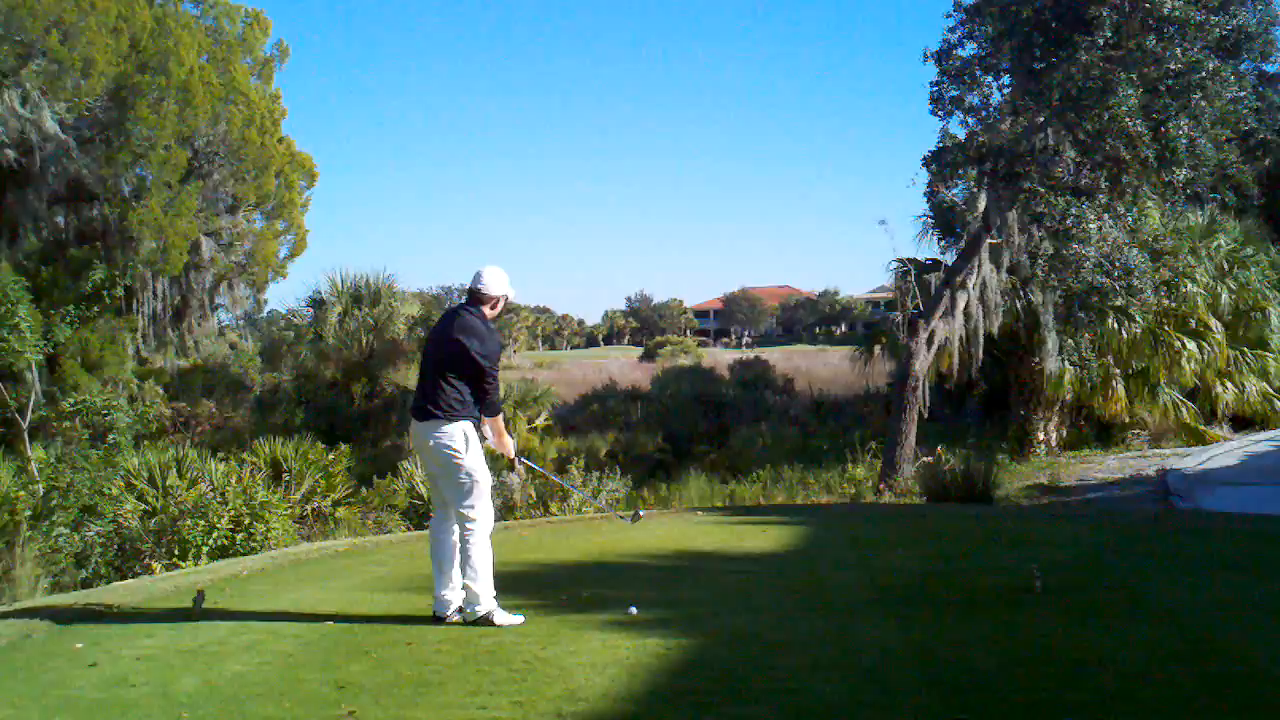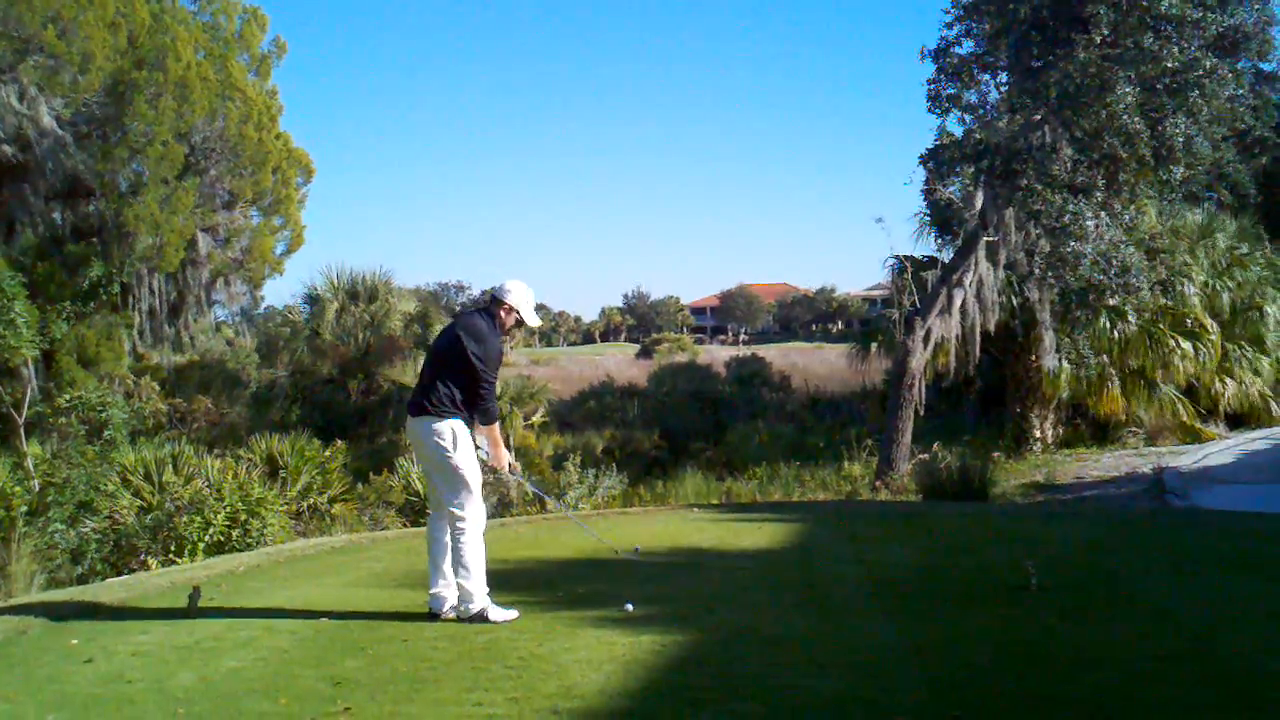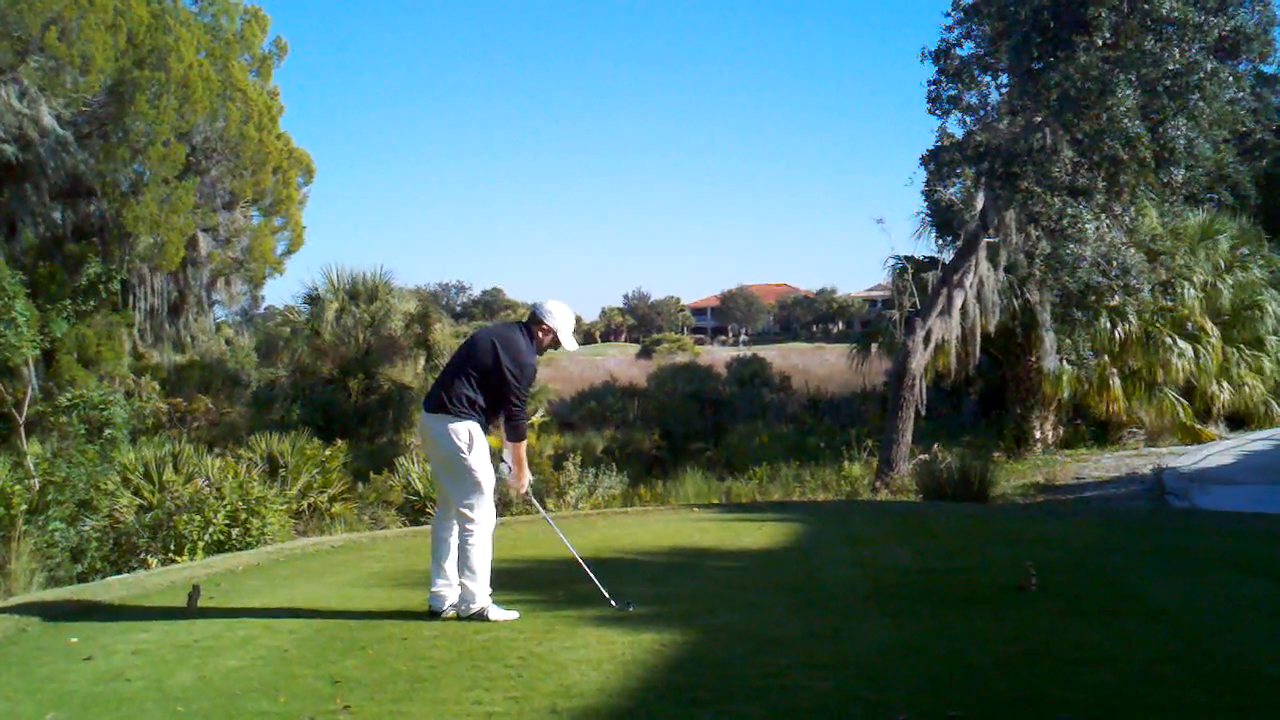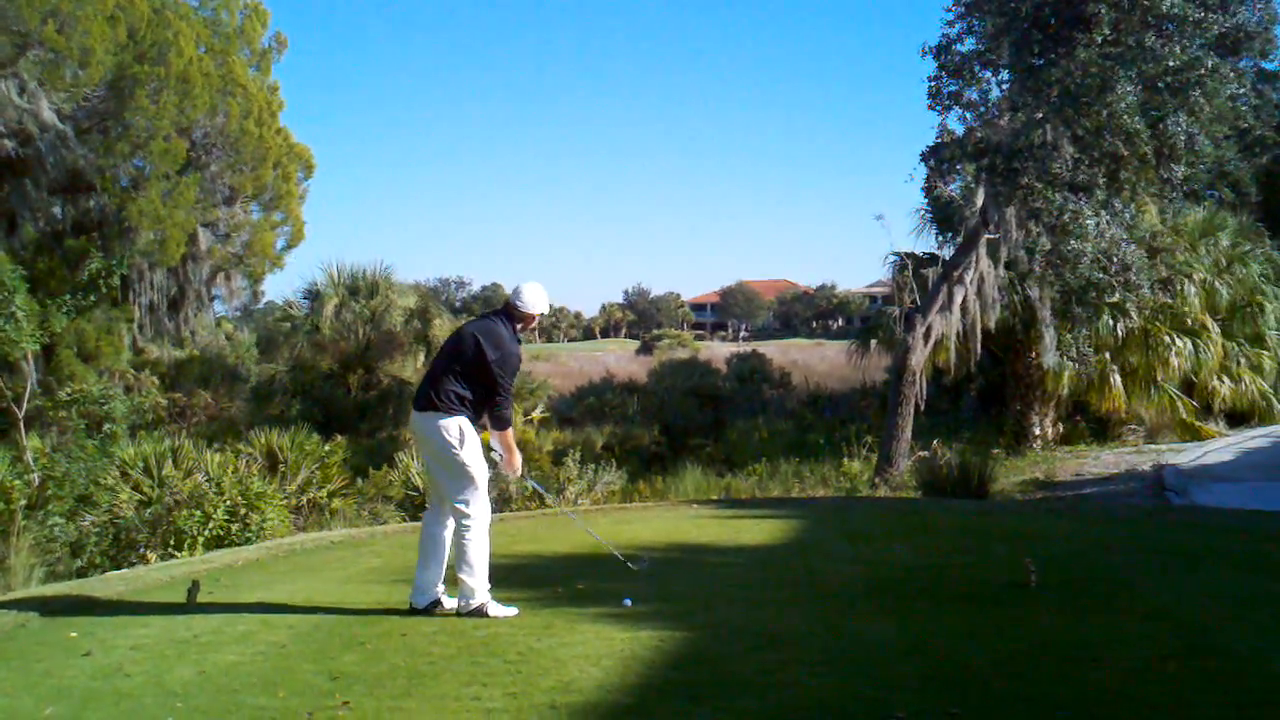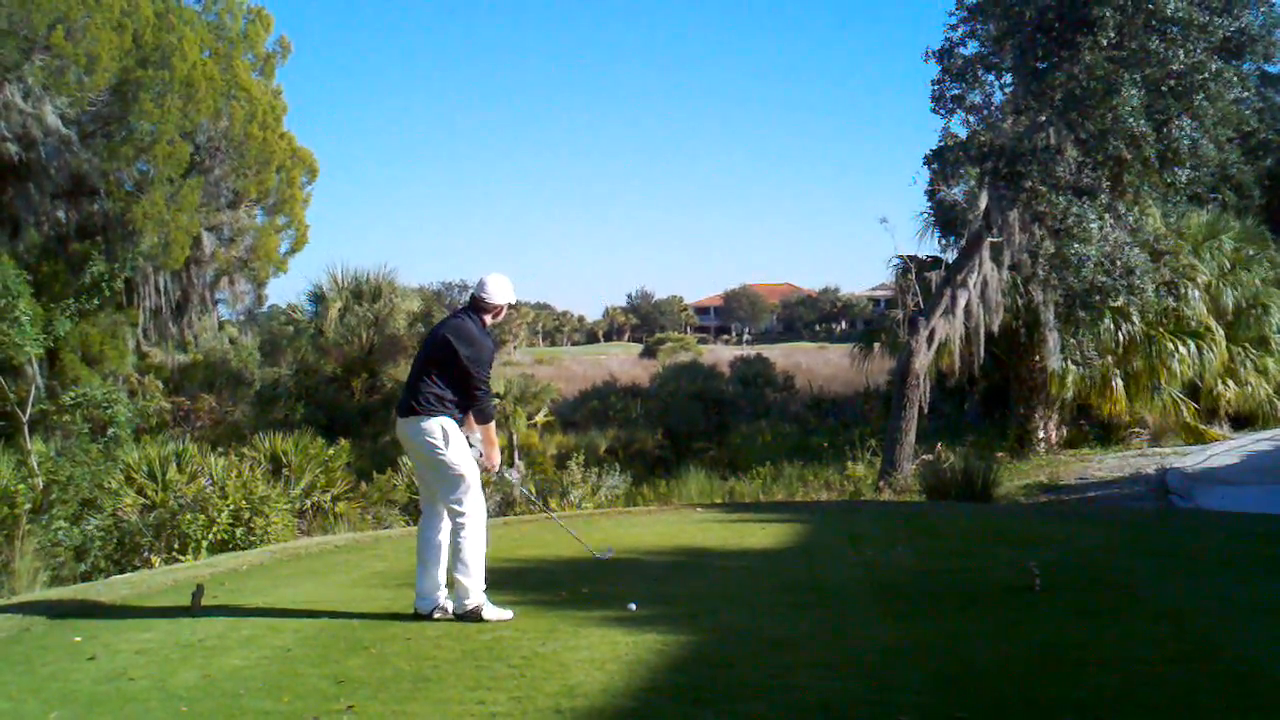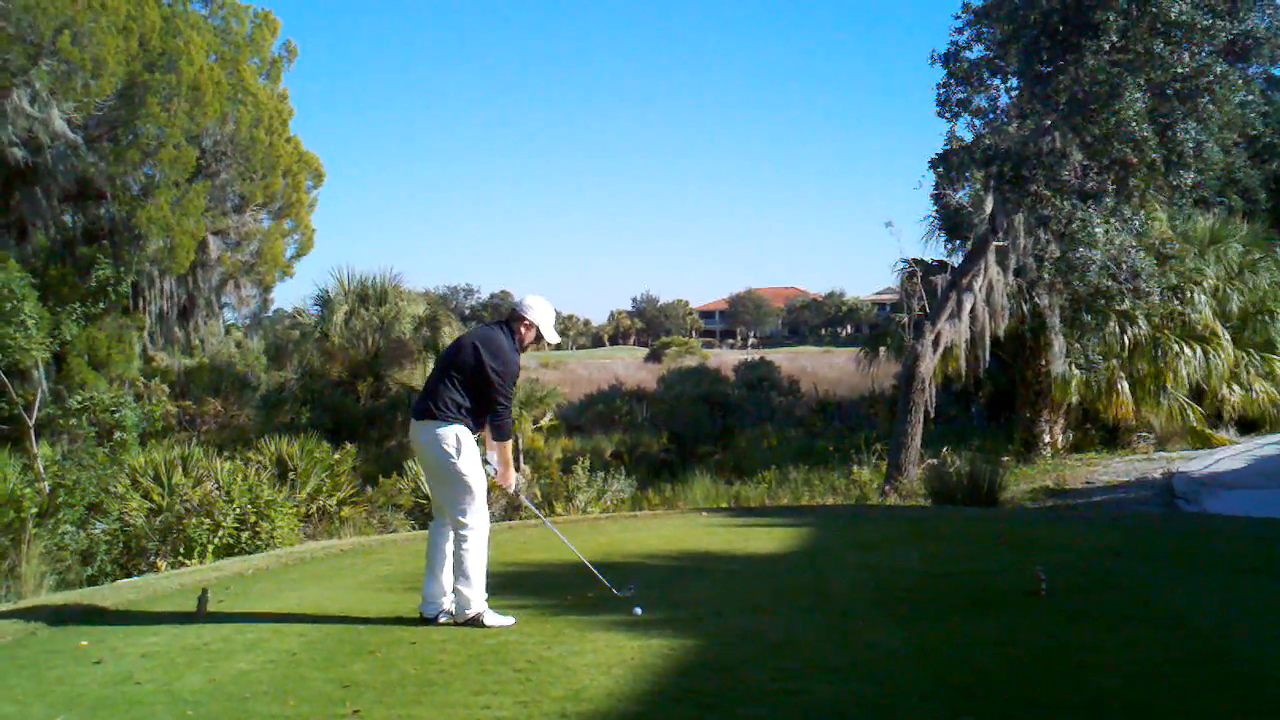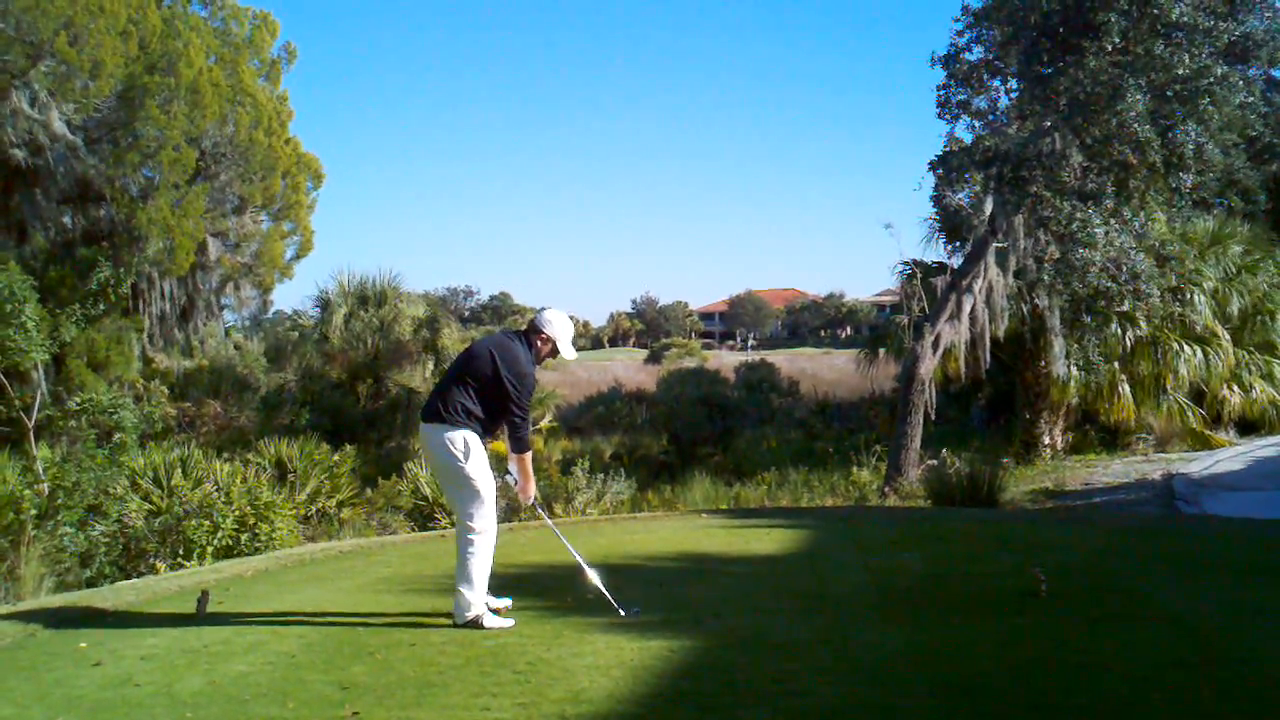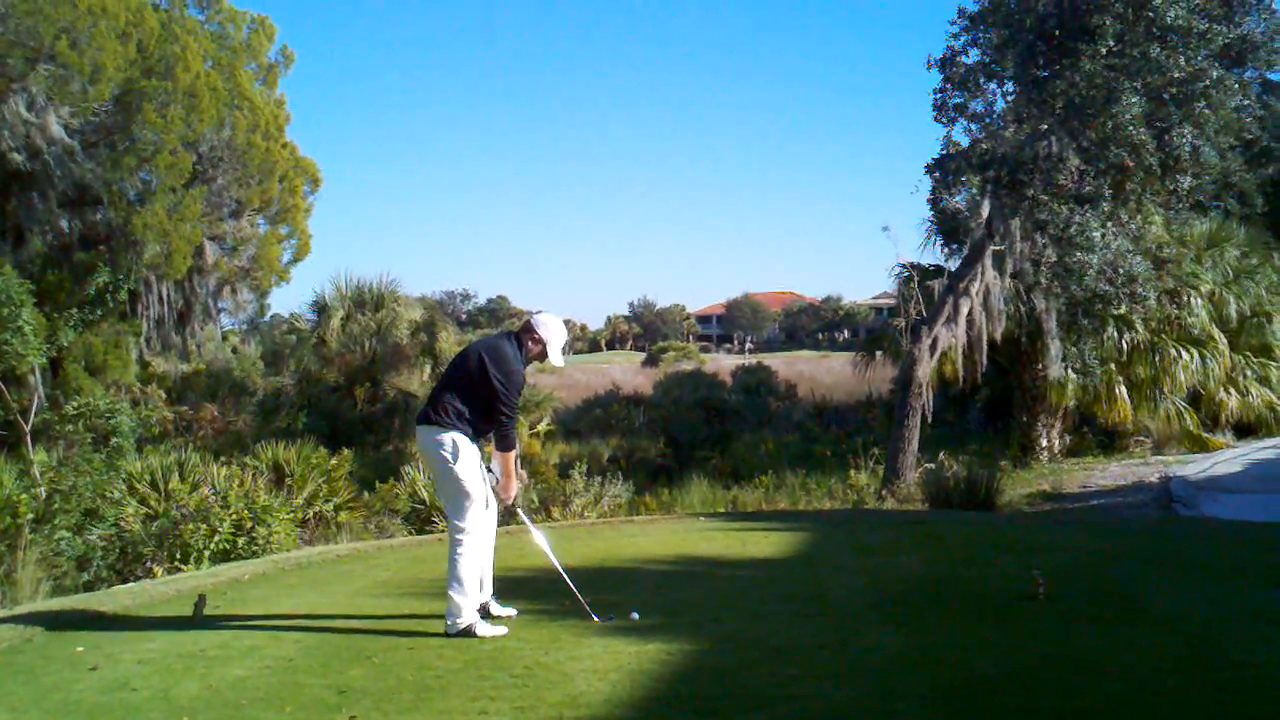
dt=0.7s
person 1, frame 1
left shoulder: (448, 321)
right shoulder: (484, 335)
right elbow: (489, 394)
left wrist: (489, 431)
right wrist: (502, 437)
left hip: (424, 426)
right hip: (452, 429)
left knee: (445, 516)
right knee: (476, 518)
left ankle: (447, 603)
right ankle: (480, 606)
person 1, frame 2
left shoulder: (467, 324)
right shoulder: (485, 337)
right elbow: (484, 400)
left wrist: (485, 440)
right wrist: (498, 448)
left hip: (423, 422)
right hip: (444, 426)
left knee: (443, 514)
right knee: (468, 516)
left ankle: (443, 600)
right ankle: (473, 603)
person 1, frame 3
left shoulder: (501, 333)
right shoulder: (522, 356)
right elbow: (515, 417)
left wrist: (509, 455)
right wrist: (521, 469)
left hip: (434, 420)
right hip: (457, 426)
left knee: (449, 512)
right knee: (477, 516)
left ankle: (443, 598)
right ankle: (475, 603)
person 1, frame 4
left shoulder: (482, 326)
right shoulder: (506, 347)
right elbow: (500, 407)
left wrist: (498, 442)
right wrist: (511, 453)
left hip: (425, 416)
right hip: (449, 422)
left knee: (441, 508)
right knee: (473, 511)
left ankle: (426, 595)
right ankle: (475, 599)
person 1, frame 5
left shoulder: (452, 324)
right shoulder: (478, 340)
right elbow: (481, 399)
left wrist: (471, 431)
right wrist: (492, 447)
left hip: (412, 422)
right hip: (434, 424)
left knee: (435, 512)
right knee: (469, 510)
left ankle: (430, 600)
right ankle: (470, 601)
person 1, frame 6
left shoulder: (486, 337)
right shoulder: (504, 353)
right elbow: (501, 414)
left wrist: (493, 451)
right wrist: (507, 467)
left hip: (426, 427)
right hip: (447, 431)
left knee: (446, 519)
right knee: (472, 521)
left ankle: (435, 605)
right ankle: (471, 608)
person 1, frame 7
left shoulder: (502, 343)
right shoulder: (519, 365)
right elbow: (519, 426)
left wrist: (513, 461)
right wrist: (527, 478)
left hip: (436, 429)
right hip: (454, 434)
left knee: (471, 518)
right knee: (480, 523)
left ankle: (474, 596)
right ankle: (470, 611)
person 1, frame 8
left shoulder: (496, 347)
right shoulder: (509, 363)
left elbow: (493, 418)
right elbow: (505, 426)
left wrist: (499, 469)
right wrist: (509, 478)
left hip: (442, 433)
right hip: (448, 437)
left knee: (483, 514)
right knee: (470, 526)
left ankle: (478, 598)
right ankle: (461, 620)
